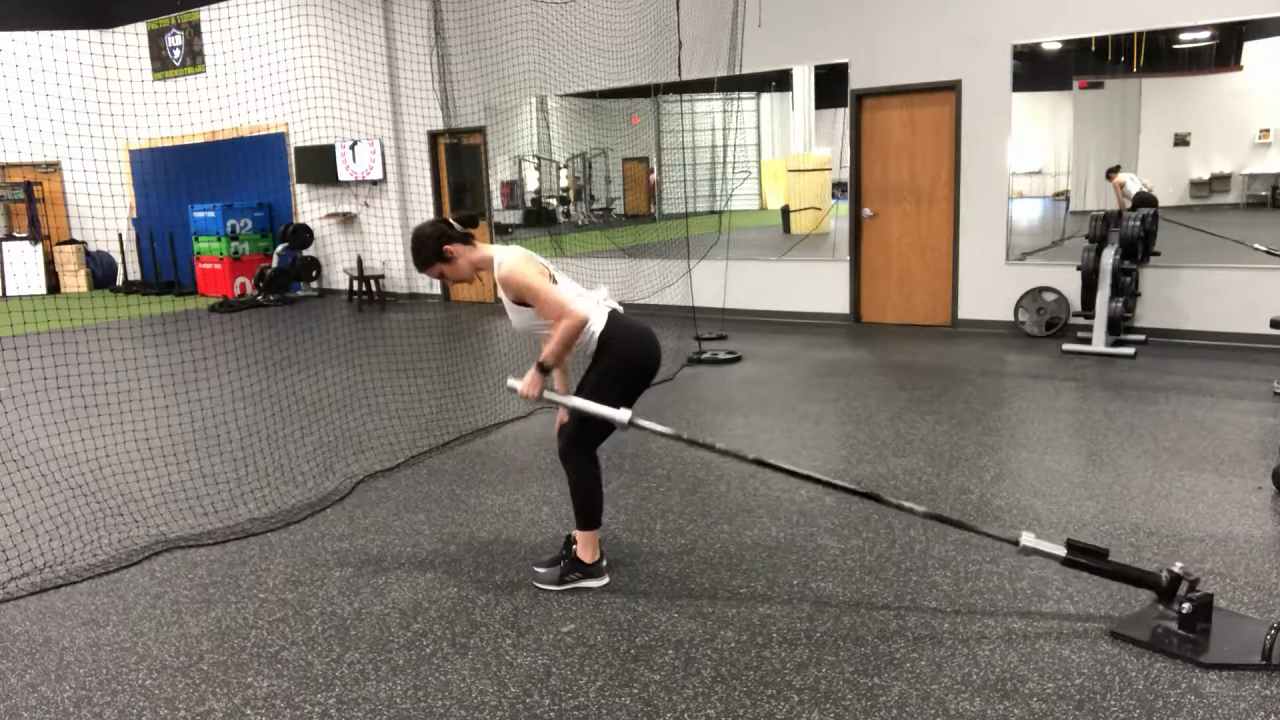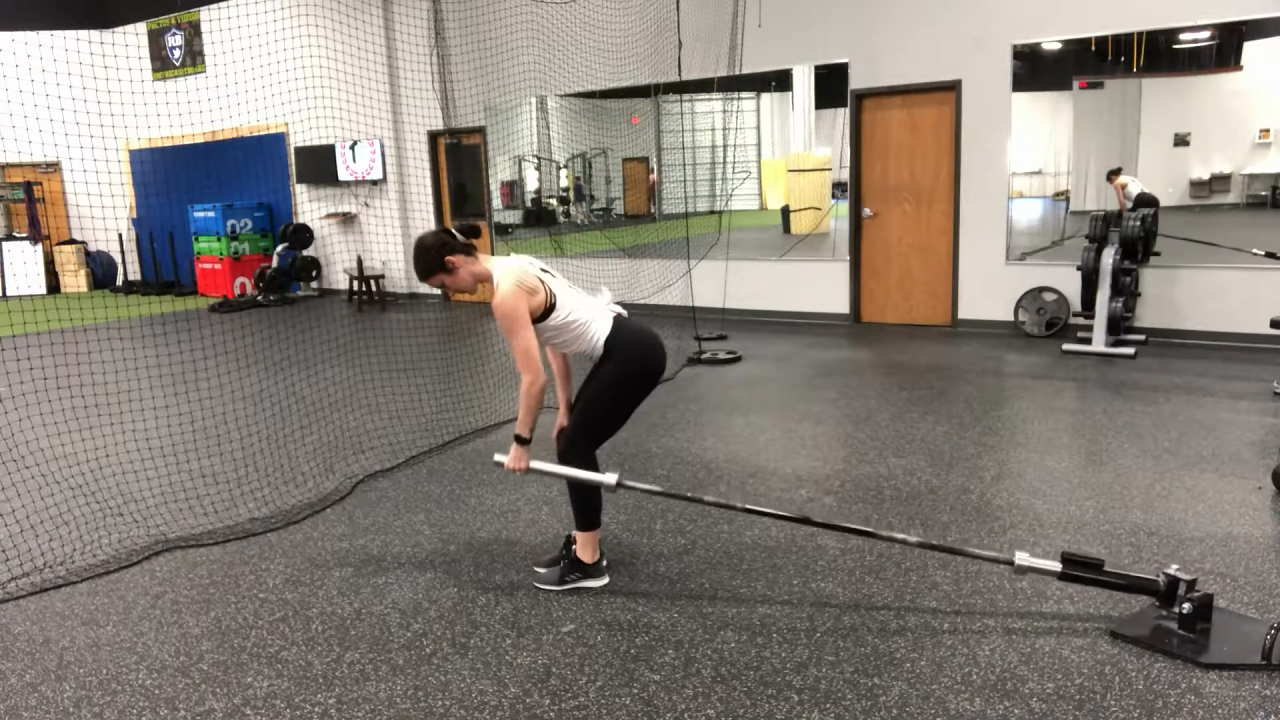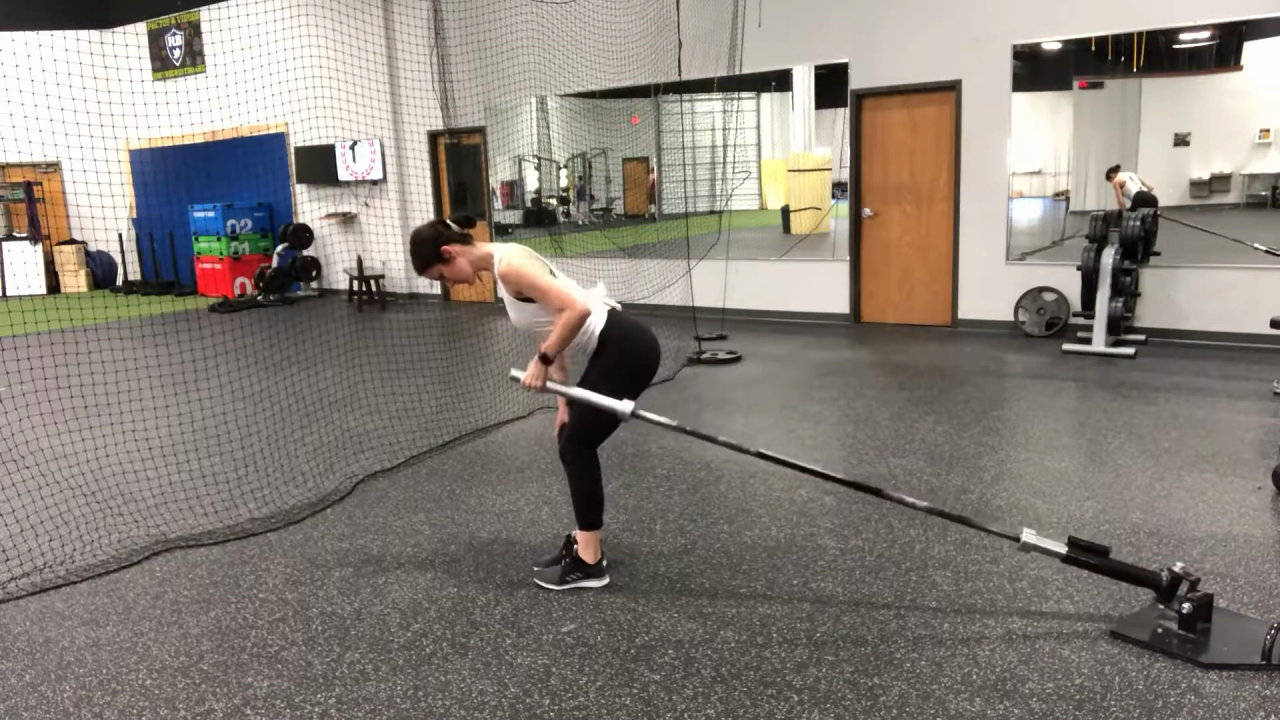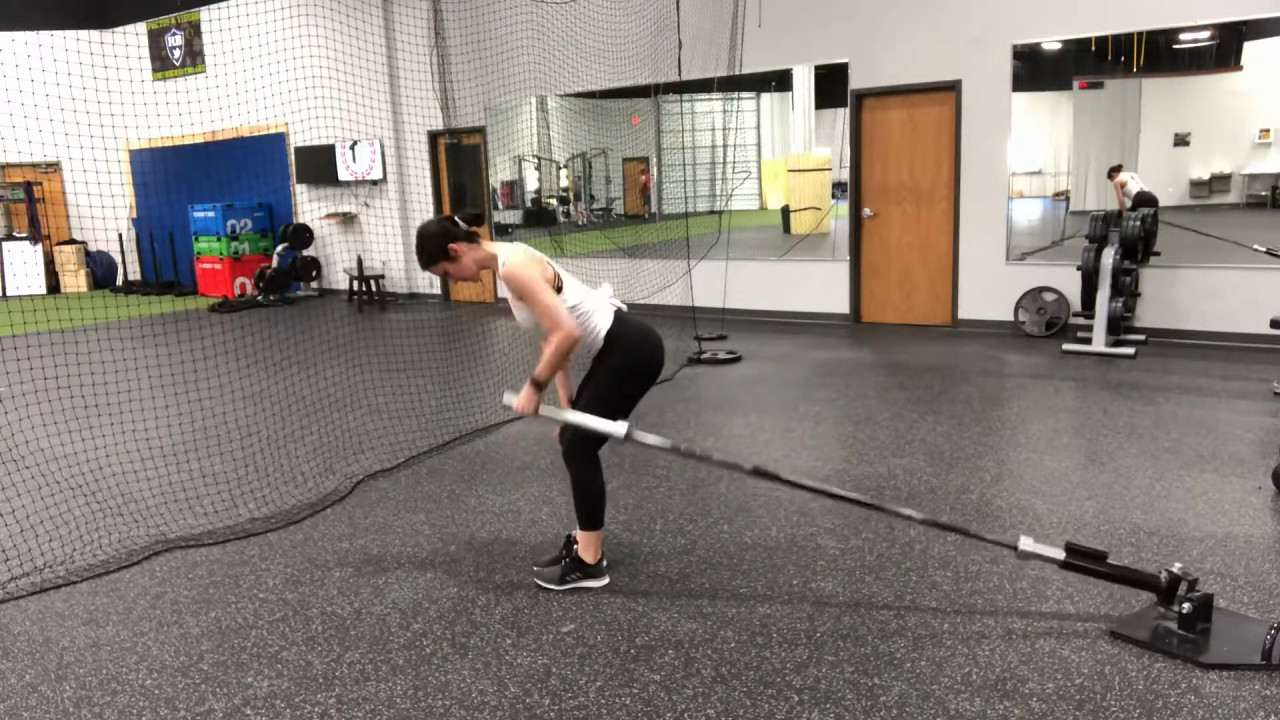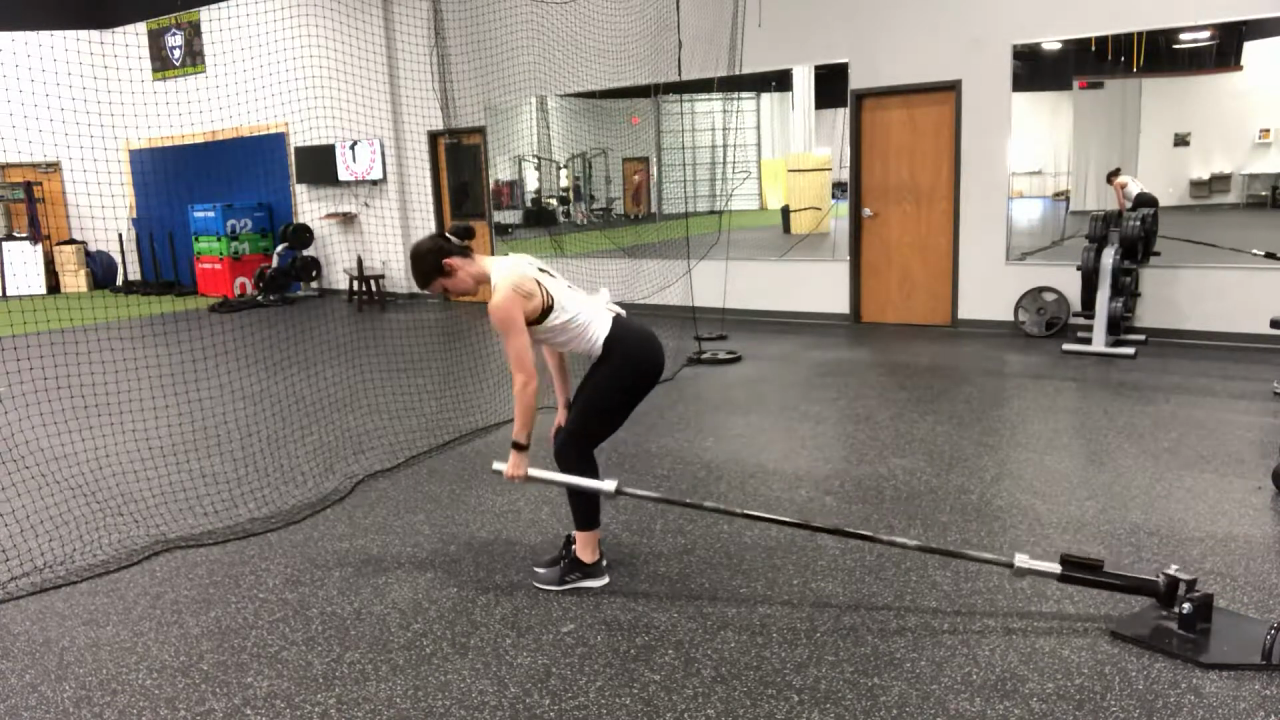
dt=1s
person 1, frame 1
left shoulder: (509, 269)
right shoulder: (507, 263)
left elbow: (574, 318)
right elbow: (556, 328)
left wrist: (538, 372)
left hip: (627, 349)
right hip: (619, 346)
left knee: (575, 448)
right knee: (573, 442)
left ankle: (588, 563)
right ankle: (583, 544)
person 1, frame 2
left shoulder: (507, 293)
right shoulder: (513, 267)
left elbow: (533, 378)
left wrist: (521, 442)
right wrist: (566, 409)
left hip: (633, 355)
right hip: (624, 347)
left knee: (575, 448)
right knee: (572, 442)
left ankle: (588, 562)
right ankle: (583, 544)
person 1, frame 3
left shoulder: (509, 266)
right shoulder: (506, 263)
left elbow: (576, 310)
right elbow: (550, 328)
left wrist: (541, 362)
right wrist: (564, 401)
left hip: (626, 349)
right hip: (616, 345)
left knee: (576, 447)
right knee: (572, 442)
left ankle: (589, 563)
right ankle: (583, 544)
person 1, frame 4
left shoulder: (513, 267)
right shoulder: (511, 261)
left elbow: (567, 333)
right elbow: (558, 332)
left wrist: (535, 388)
right wrist: (566, 401)
left hip: (631, 350)
right hip: (618, 346)
left knee: (579, 447)
right knee: (574, 441)
left ankle: (589, 563)
right ankle: (584, 542)
person 1, frame 5
left shoulder: (504, 296)
right shoulder: (511, 265)
left elbow: (525, 380)
left wrist: (519, 450)
right wrist: (565, 405)
left hip: (632, 355)
right hip: (623, 347)
left knee: (572, 448)
right knee: (569, 440)
left ankle: (588, 563)
right ankle: (584, 543)
